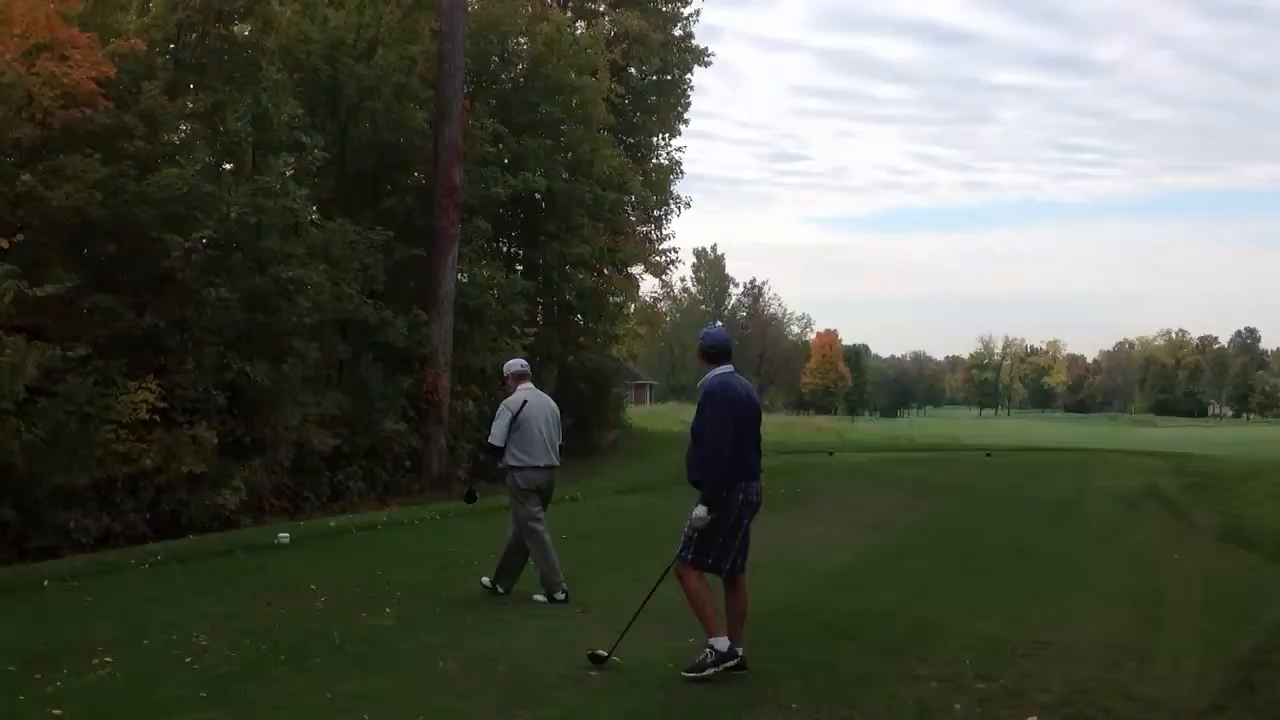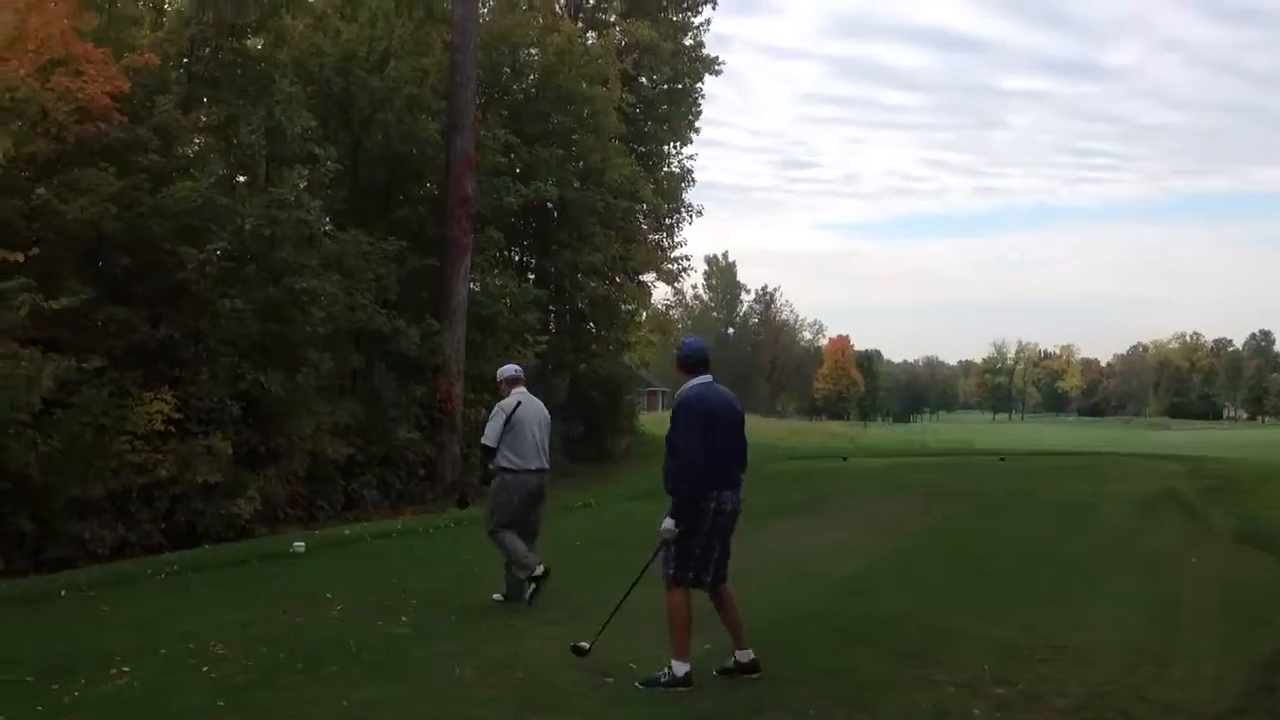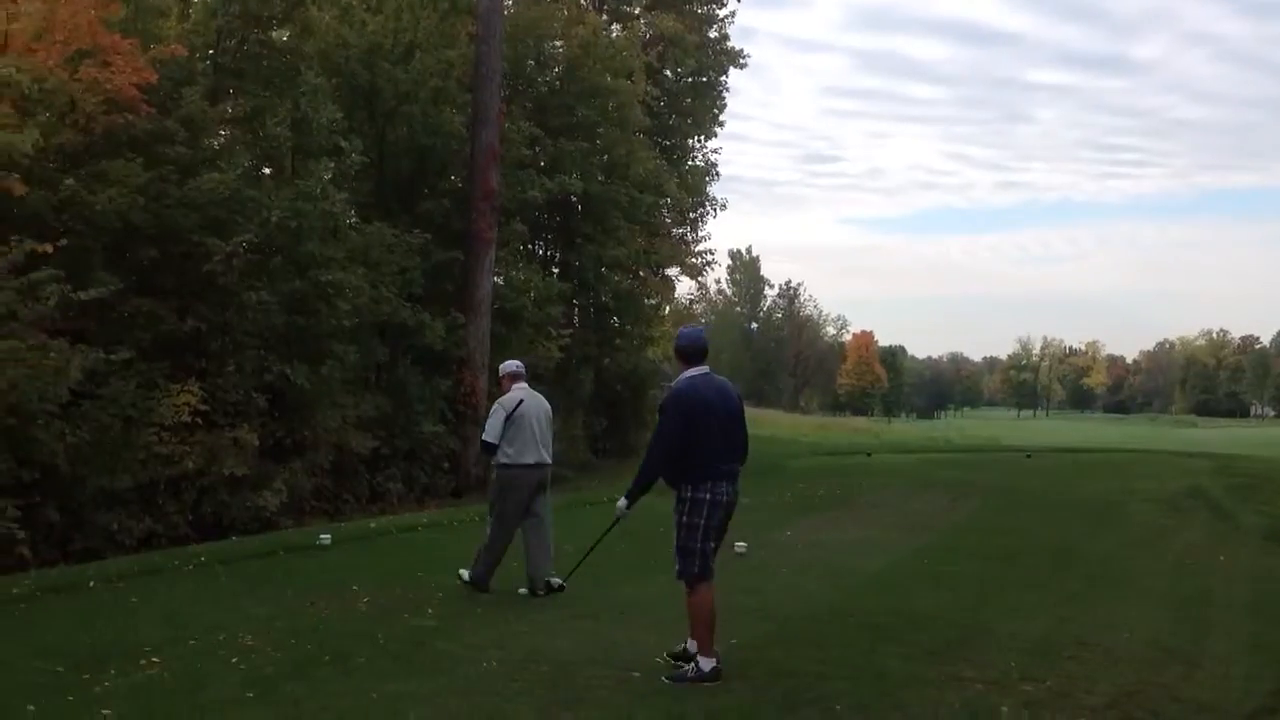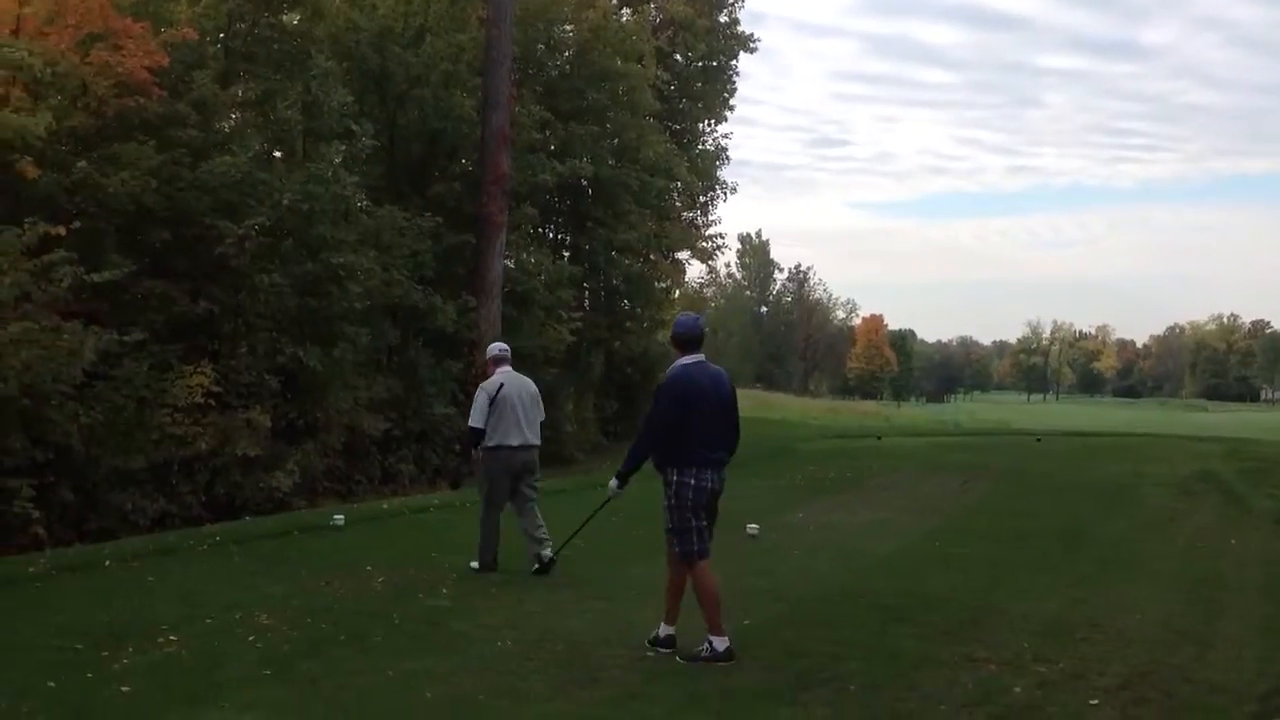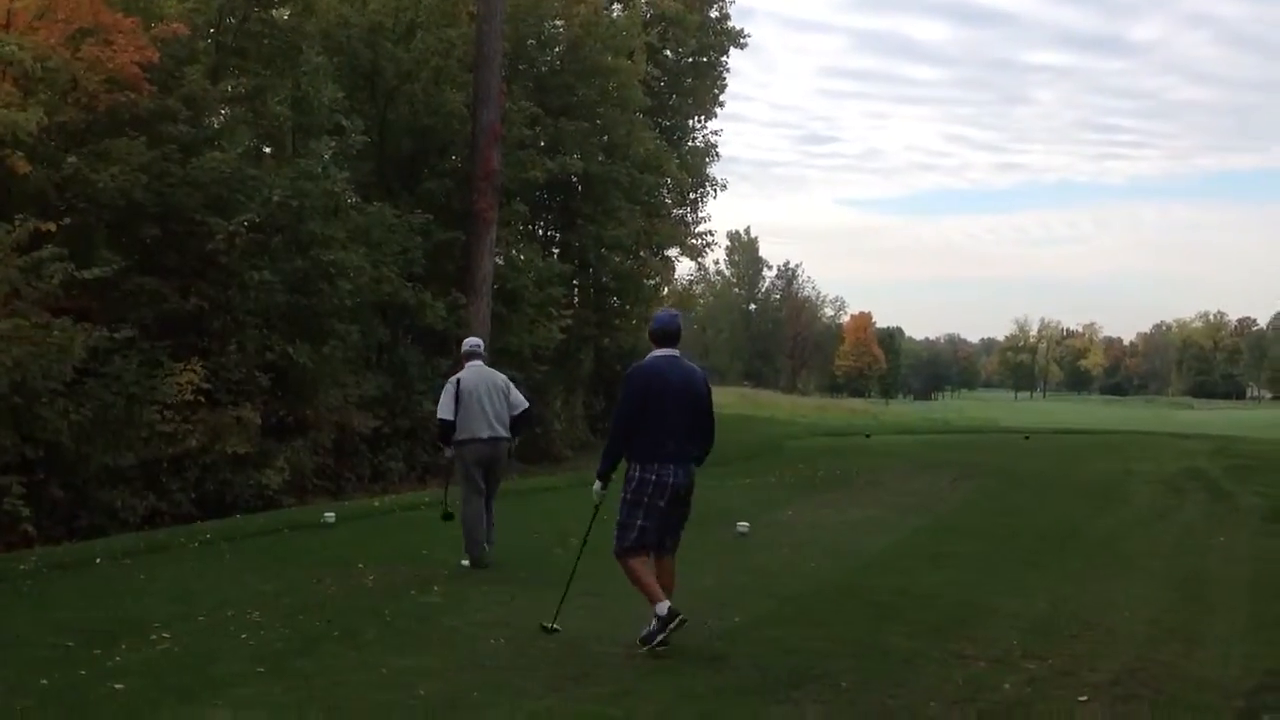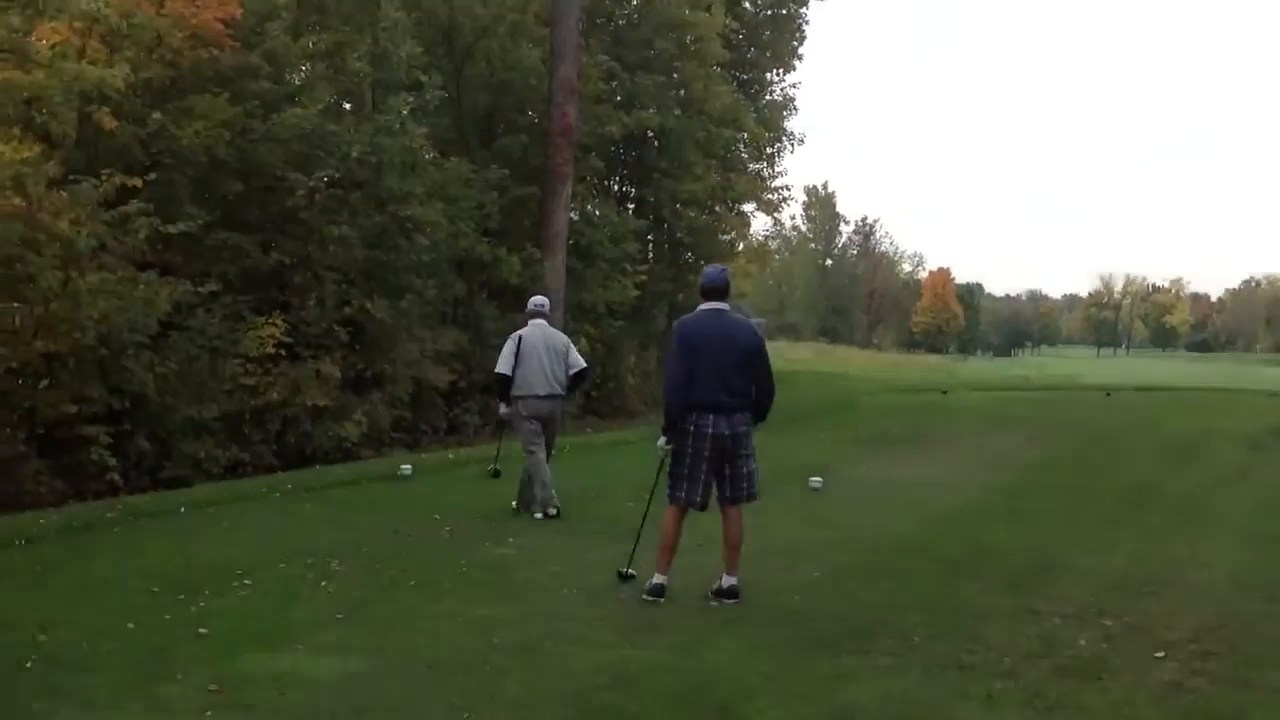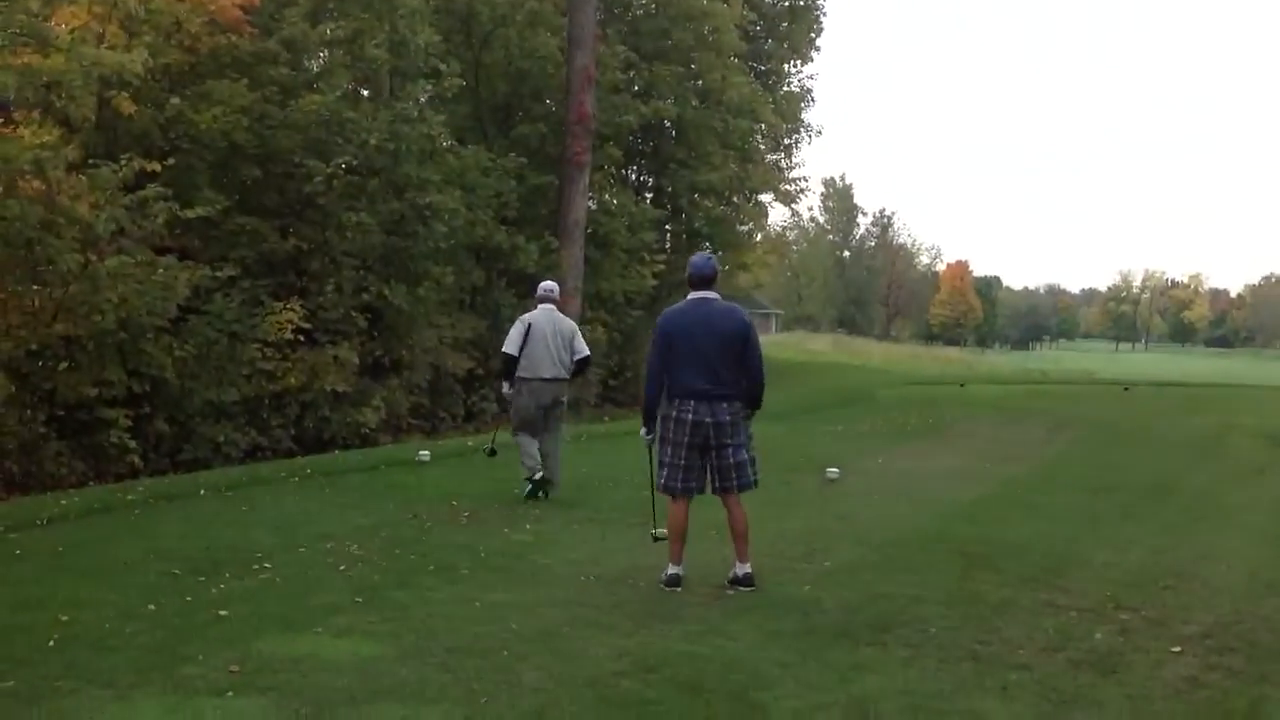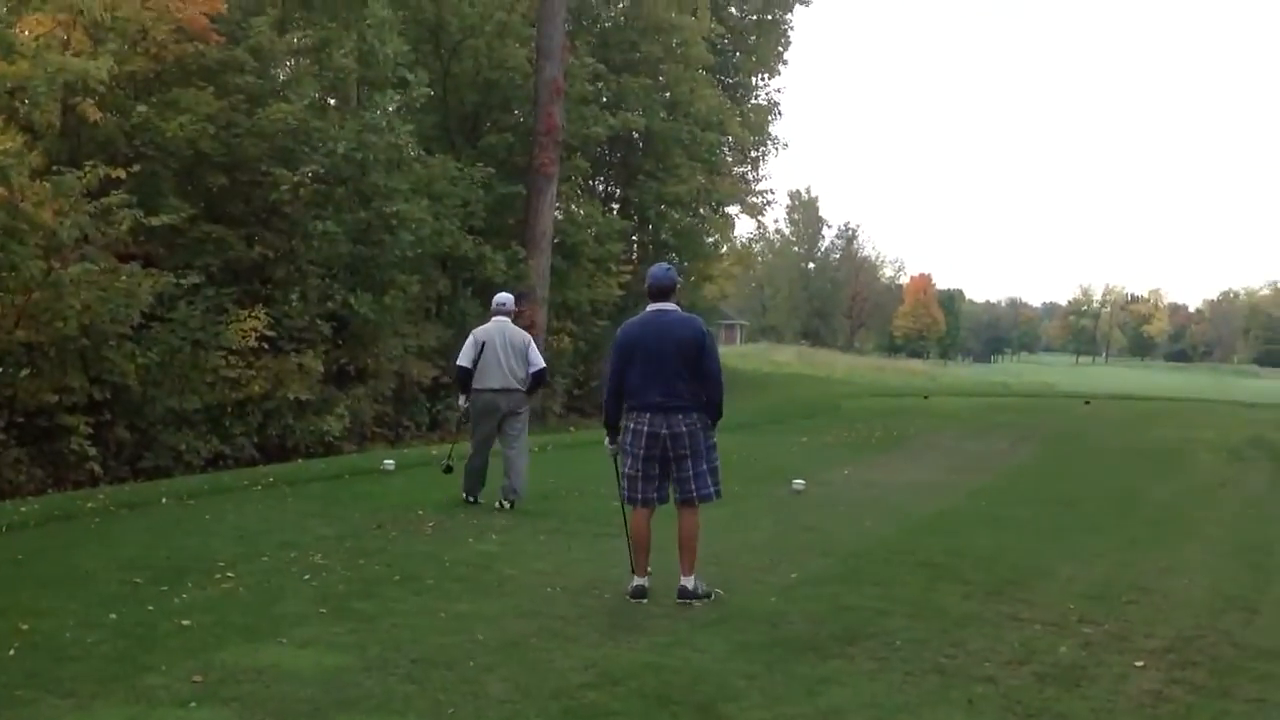
dt=0.3s
person 1, frame 1
left shoulder: (715, 390)
right shoulder: (744, 388)
left elbow: (718, 452)
left wrist: (707, 502)
left hip: (725, 493)
right hip: (746, 489)
left knee: (688, 565)
right knee: (733, 572)
left ankle: (719, 644)
right ankle: (733, 649)
person 1, frame 2
left shoulder: (689, 401)
right shoulder: (727, 398)
left elbow: (688, 464)
right elbow: (739, 453)
left wrist: (675, 514)
left hip: (702, 502)
right hip: (727, 496)
left knee: (676, 580)
right knee: (715, 580)
left ankle: (679, 668)
right ankle: (744, 656)
person 1, frame 3
left shoulder: (681, 395)
right shoulder: (728, 389)
left elbow: (660, 453)
right elbow: (741, 443)
left wrist: (631, 496)
left hip: (698, 492)
right hip: (726, 488)
left knee: (698, 576)
right knee: (696, 571)
left ankle: (707, 663)
right ankle: (694, 646)
person 1, frame 4
left shoulder: (675, 381)
right shoulder: (721, 378)
left elbow: (651, 435)
right elbow: (733, 432)
left wrist: (622, 476)
left hip: (685, 476)
right hip: (712, 474)
left knee: (696, 559)
right knee: (679, 553)
left ankle: (719, 642)
right ankle: (666, 632)
person 1, frame 5
left shoulder: (640, 373)
right shoulder: (696, 377)
left elbow: (620, 429)
right elbow: (707, 432)
left wrist: (603, 474)
left hip: (647, 471)
right hip: (682, 473)
left knee: (627, 550)
right knee: (664, 551)
left ankle: (664, 608)
right ankle: (657, 626)
person 1, frame 6
left shoulder: (685, 328)
right shoulder: (747, 330)
left elbow: (674, 383)
right elbow: (765, 384)
left wrist: (669, 430)
right wrist: (754, 419)
left hip: (696, 422)
right hip: (736, 424)
left knee: (677, 503)
right knee: (732, 505)
left ankle: (659, 580)
right ankle: (730, 581)
person 1, frame 7
left shoulder: (670, 318)
right shoulder: (737, 317)
left elbow: (655, 372)
right elbow: (755, 371)
left wrist: (649, 419)
right wrist: (749, 408)
left hip: (683, 411)
right hip: (728, 411)
left knee: (679, 495)
right knee: (732, 493)
left ankle: (674, 569)
right ankle: (743, 569)
person 1, frame 8
left shoulder: (629, 331)
right shoulder: (695, 327)
left elbow: (615, 384)
right elbow: (713, 380)
left wrist: (612, 429)
right wrist: (711, 420)
left hip: (642, 423)
right hip: (687, 422)
left knee: (642, 505)
right knee: (689, 504)
left ankle: (639, 581)
right ankle: (688, 582)
person 2, frame 1
left shoulder: (510, 404)
right shoulder: (549, 403)
left elbow: (495, 446)
right elbow: (557, 443)
left wrist: (505, 456)
left hip: (522, 475)
right hip: (548, 473)
left knee: (533, 530)
right knee: (523, 527)
left ankle: (556, 589)
right ankle: (501, 581)
person 2, frame 2
left shoulder: (505, 407)
right shoulder: (541, 407)
left elbow: (487, 446)
left wrist: (491, 463)
left hip: (512, 477)
right hip: (539, 476)
left knee: (499, 528)
right knee: (525, 533)
left ankle: (532, 568)
right ankle: (514, 589)
person 2, frame 3
left shoulder: (505, 403)
right shoulder: (543, 402)
left elbow: (489, 444)
left wrist: (499, 454)
left hip: (512, 472)
right hip: (541, 470)
left knee: (500, 526)
right knee: (538, 526)
left ankle: (479, 577)
right ankle: (540, 582)
person 2, frame 4
left shoulder: (488, 387)
right shoulder: (530, 384)
left elbow: (476, 428)
right elbow: (539, 420)
left wrist: (476, 446)
left hip: (499, 454)
right hip: (529, 452)
left knee: (491, 507)
right knee: (527, 504)
left ankle: (487, 560)
right ankle: (543, 551)
person 2, frame 5
left shoulder: (456, 381)
right shoulder: (501, 379)
left elbow: (445, 420)
right elbow: (524, 411)
left wrist: (448, 445)
right wrist: (511, 436)
left hip: (469, 446)
right hip: (499, 445)
left knee: (473, 500)
right knee: (486, 499)
left ankle: (478, 556)
right ankle: (484, 547)
person 2, frame 6
left shoulder: (517, 338)
right shoulder: (561, 339)
left elbow: (503, 374)
right elbow: (581, 371)
left wrist: (504, 402)
right wrist: (565, 390)
left hip: (526, 402)
right hip: (554, 402)
left knee: (535, 453)
right knee: (540, 452)
left ankle: (548, 504)
right ankle: (525, 500)
person 2, frame 7
left shoulder: (525, 320)
right shoulder: (569, 325)
left elbow: (509, 355)
right elbow: (584, 359)
left wrist: (507, 381)
right wrist: (567, 376)
left hip: (529, 385)
right hip: (558, 387)
left knee: (524, 432)
right knee: (551, 437)
left ankle: (536, 472)
right ankle: (543, 488)
person 2, frame 8
left shoulder: (478, 333)
right shoulder: (523, 336)
left elbow: (463, 367)
right elbow: (540, 371)
left wrist: (463, 394)
right wrist: (527, 392)
left hip: (484, 397)
right hip: (515, 398)
left knee: (480, 447)
right knee: (515, 448)
left ankle: (472, 492)
right ankle: (510, 497)
